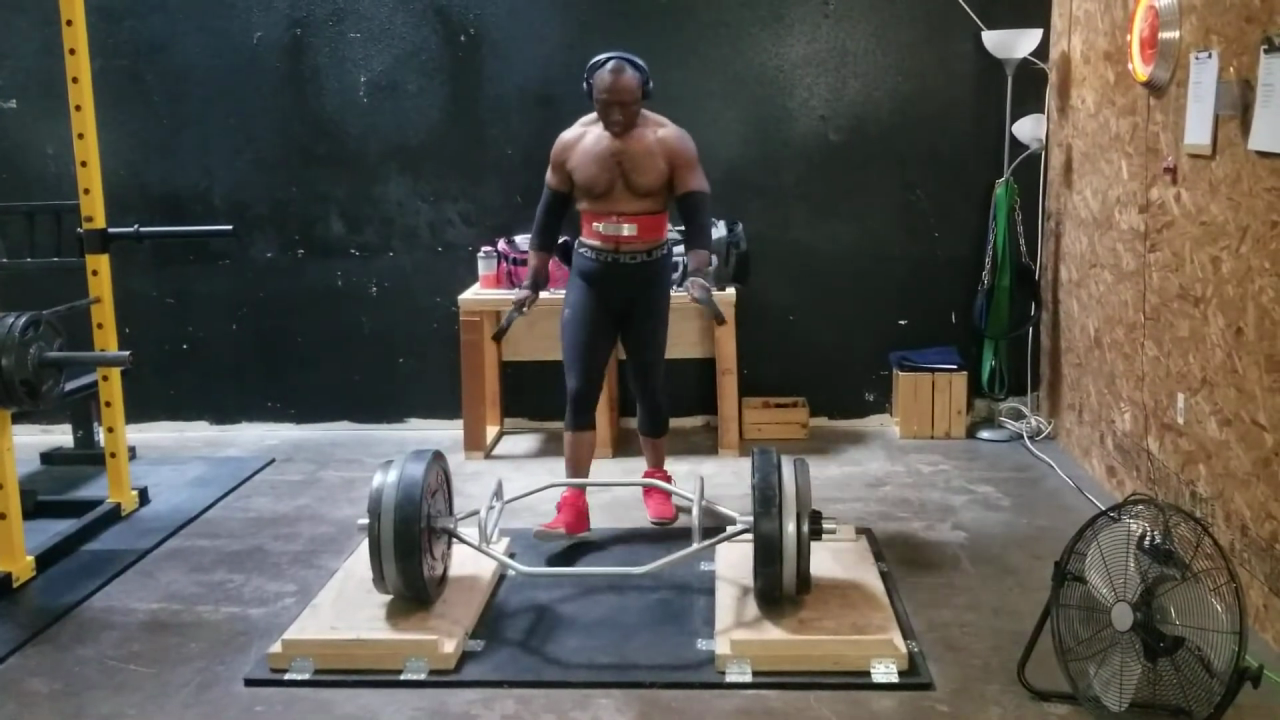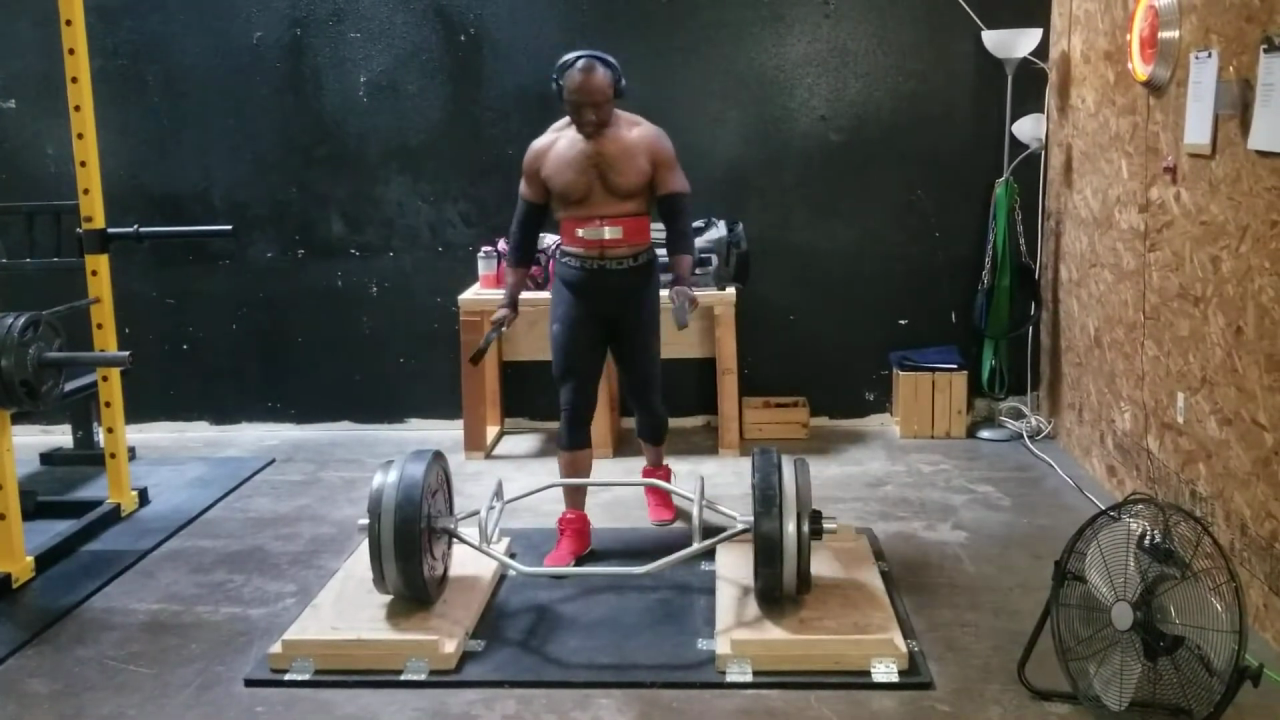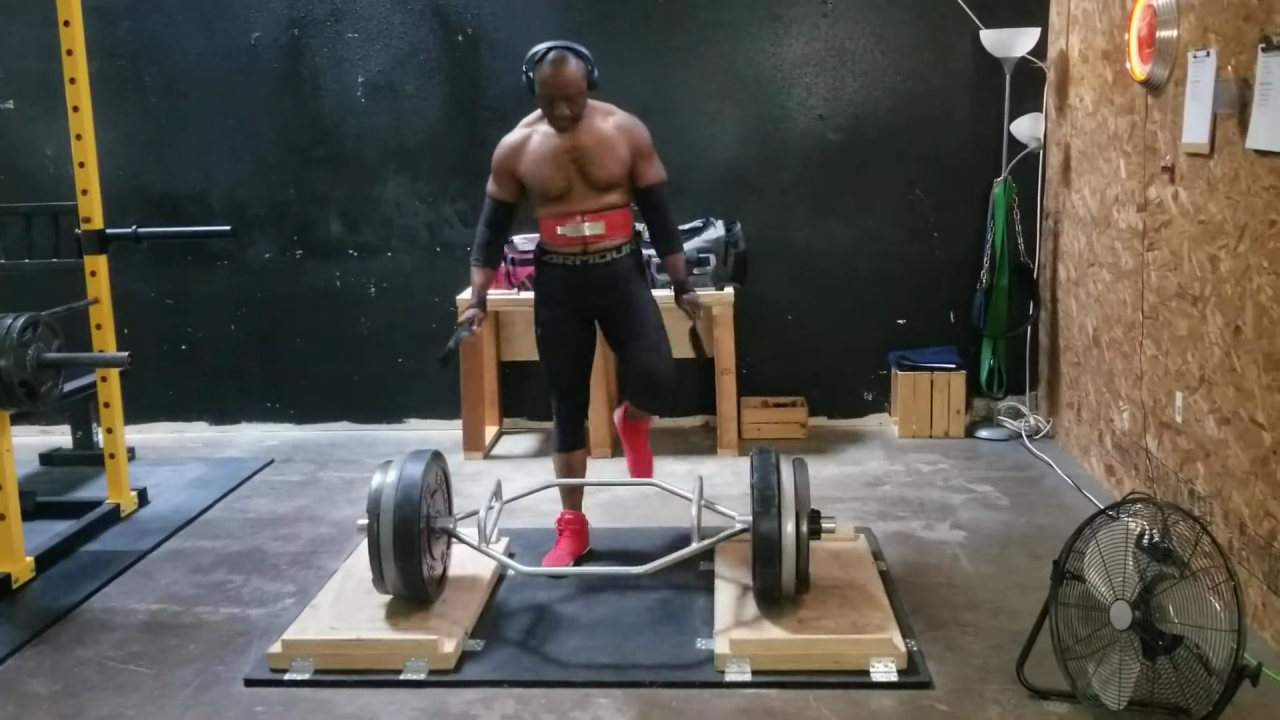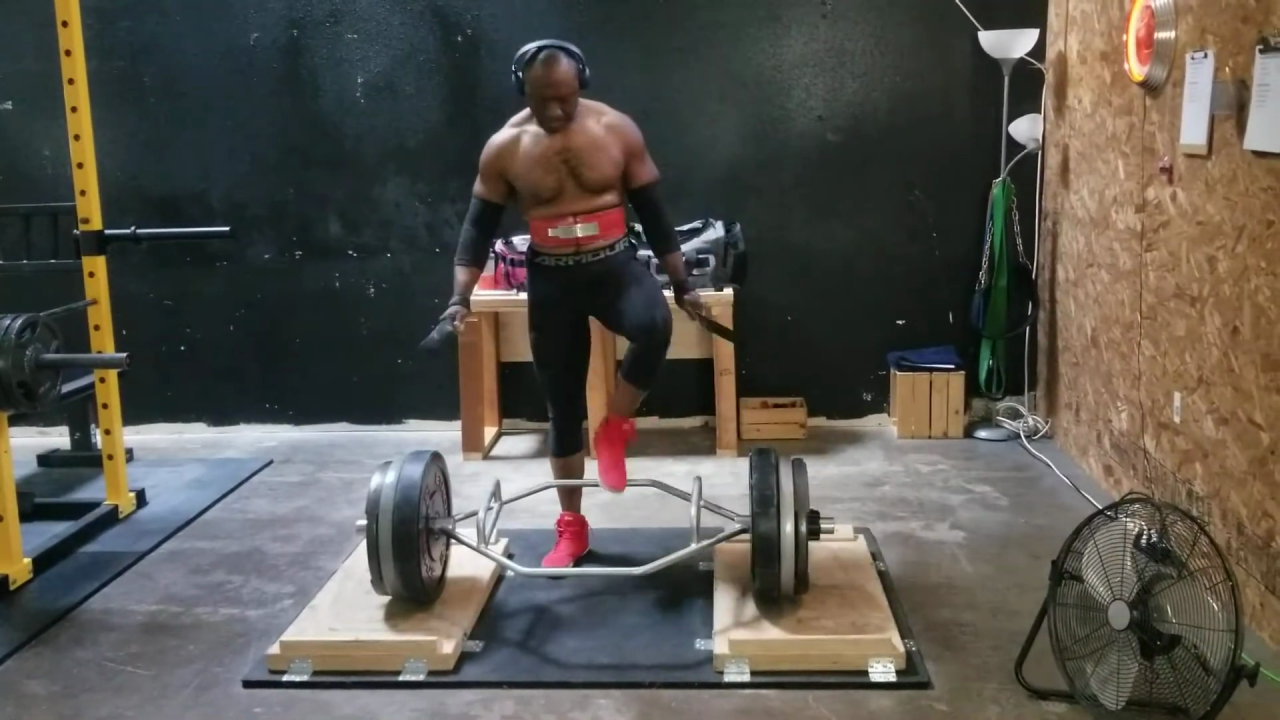
dt=0.2s
person 1, frame 1
left shoulder: (673, 142)
right shoulder: (570, 143)
left elbow: (697, 214)
right elbow: (549, 214)
left wrist: (697, 272)
right wrist: (532, 280)
left hip: (648, 273)
right hip: (589, 272)
left knee: (648, 383)
right knee: (580, 390)
left ankle: (656, 479)
right ankle: (574, 505)
person 1, frame 2
left shoulder: (650, 141)
right shoulder: (543, 151)
left elbow: (678, 217)
right elbow: (525, 228)
left wrist: (681, 279)
right wrist: (510, 299)
left hip: (635, 279)
right hip: (574, 282)
left knee: (645, 390)
right knee: (574, 404)
left ankle: (656, 473)
right ankle: (574, 524)
person 1, frame 3
left shoulder: (626, 131)
right shoulder: (515, 147)
left elbow: (657, 211)
right elbow: (493, 226)
left wrist: (681, 283)
right wrist: (478, 298)
left hip: (621, 270)
right hip: (557, 279)
left knee: (655, 372)
right knee: (568, 403)
left ankle: (633, 421)
right ankle: (572, 524)
person 1, frame 4
left shoulder: (618, 130)
right shoulder: (504, 147)
left elbow: (652, 210)
right elbow: (478, 226)
left wrist: (681, 283)
right wrist: (460, 298)
left hip: (615, 264)
right hip: (550, 279)
left knee: (653, 325)
right knee: (563, 406)
left ankle: (616, 425)
right ankle: (572, 526)
